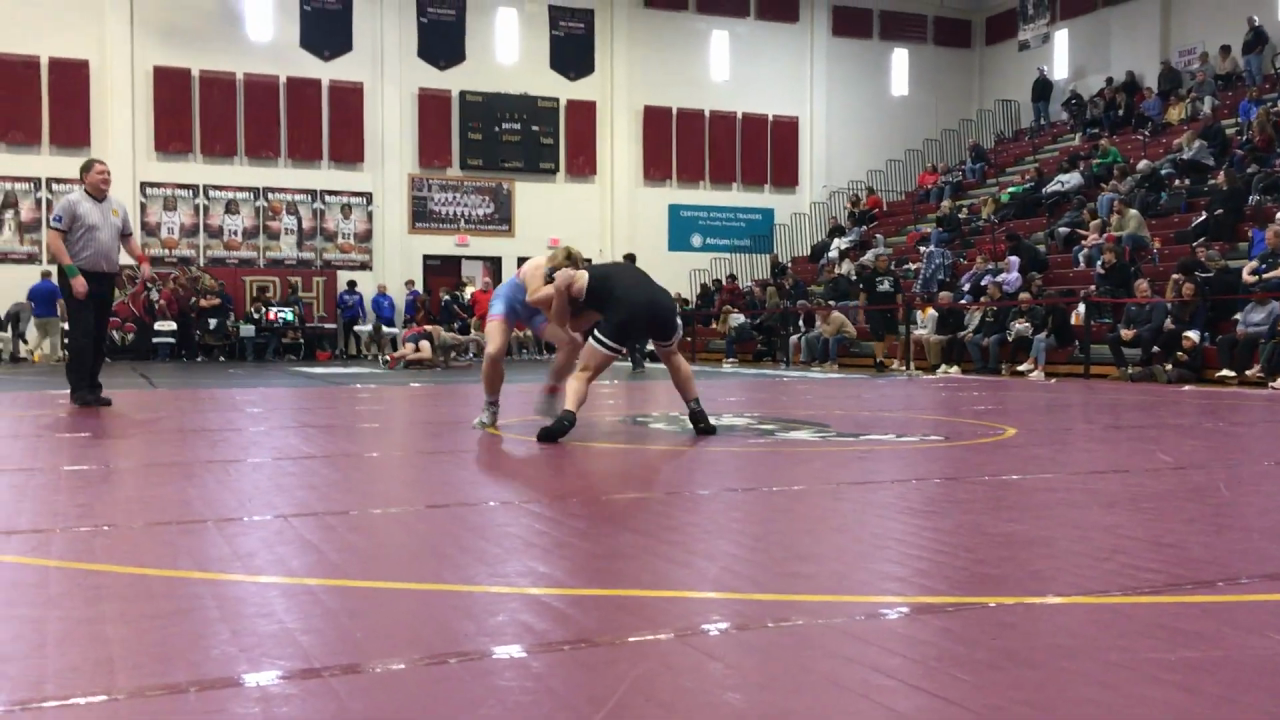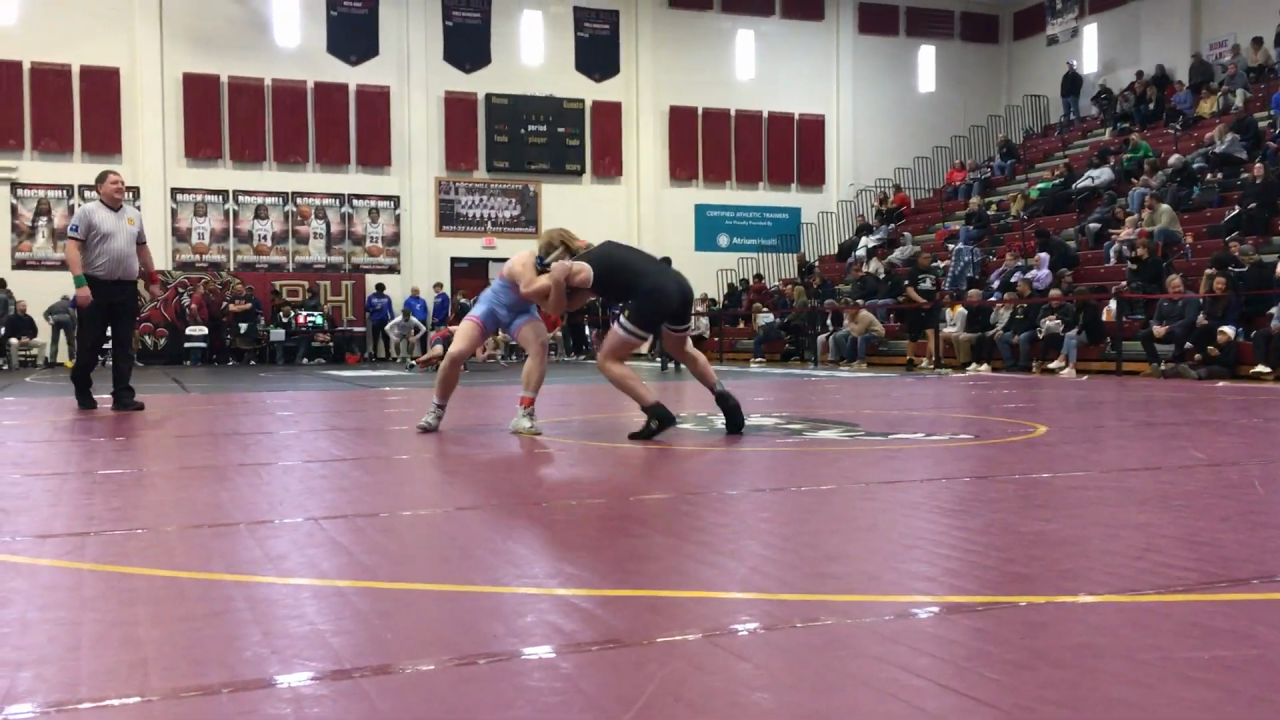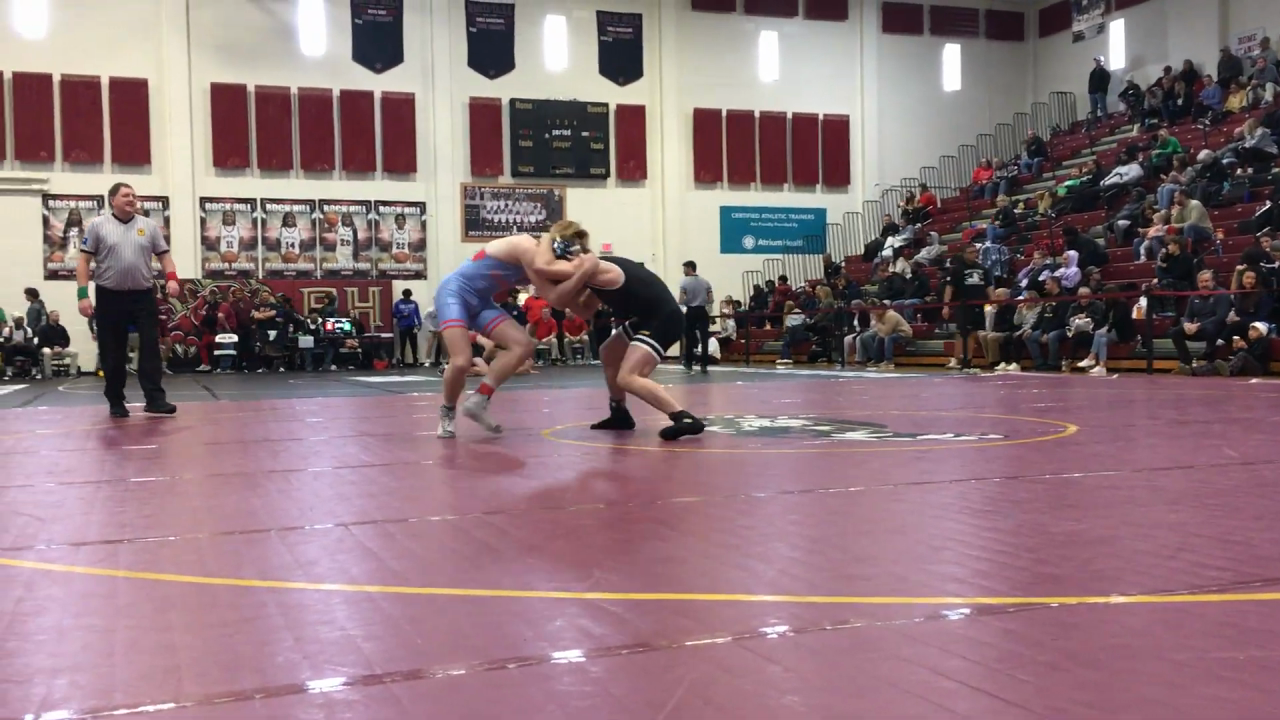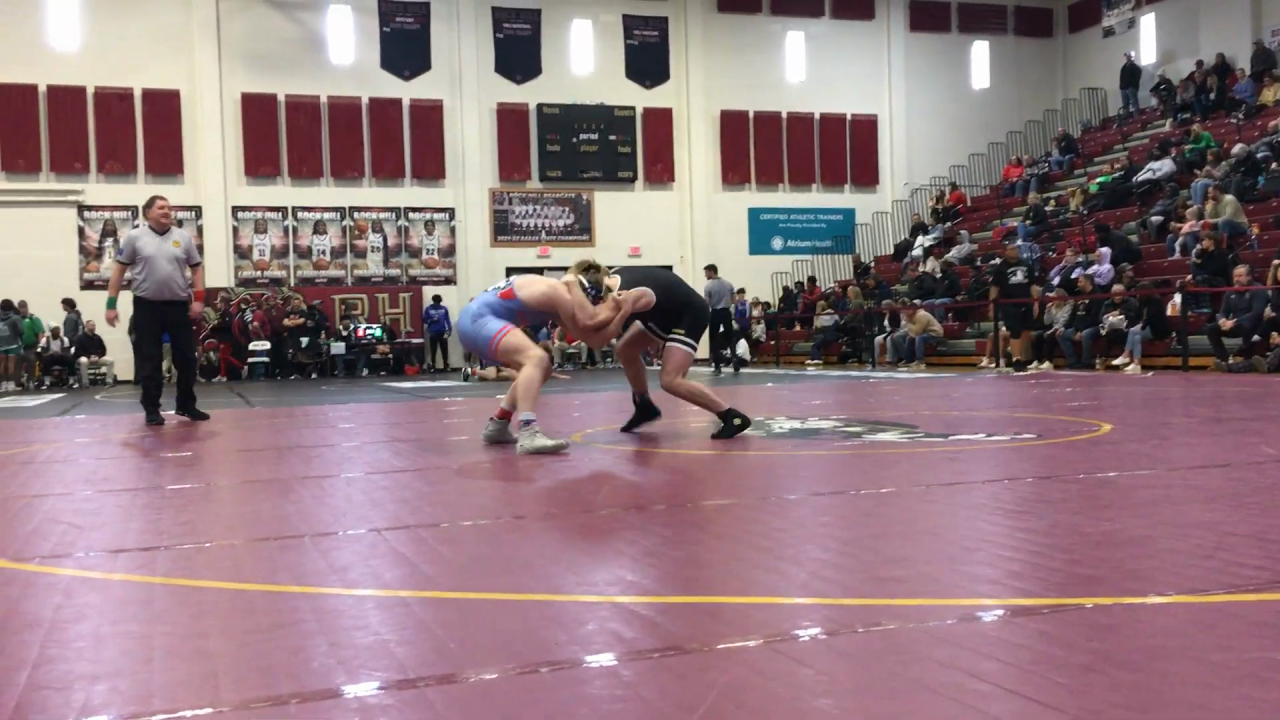
dt=0.4s
person 1, frame 1
left shoulder: (118, 206)
right shoulder: (71, 202)
left elbow: (128, 239)
right elbow: (54, 240)
left wrist: (143, 262)
right wrist: (73, 274)
left hip: (105, 279)
right hip: (77, 278)
left knee: (99, 335)
right knee: (82, 331)
left ankle: (91, 389)
right ankle: (78, 388)
person 1, frame 2
left shoulder: (134, 215)
right shoulder: (87, 212)
left elbow: (142, 249)
right elbow: (72, 249)
left wrist: (152, 280)
right wrist: (80, 283)
left hip: (126, 287)
right hip: (95, 286)
left knee: (124, 345)
right knee: (90, 342)
left ankle: (123, 397)
right ankle: (82, 391)
person 1, frame 3
left shoulder: (148, 225)
right shoulder: (98, 225)
left elbow: (165, 255)
right elbow: (84, 261)
left wrist: (172, 278)
right wrist: (83, 295)
left hip: (143, 295)
right hip: (110, 296)
left knee: (150, 345)
right knee: (113, 352)
left ankle: (155, 398)
right ankle: (116, 402)
person 1, frame 4
left shoulder: (183, 237)
right shoulder: (135, 237)
left elbow: (197, 268)
right elbow: (119, 271)
left wrist: (199, 299)
right wrist: (112, 304)
left hip: (179, 305)
right hip: (147, 306)
left knee: (186, 358)
right knee: (149, 361)
left ankle: (187, 405)
right ankle: (152, 410)
person 2, frame 1
right shoulder: (538, 267)
right elbow: (533, 298)
left hip: (535, 309)
right hip: (507, 301)
left knee: (573, 344)
right knee: (494, 353)
left ankle: (549, 398)
right ankle: (490, 407)
person 2, frame 2
right shoulder: (523, 262)
left elbow: (555, 309)
right elbow: (529, 289)
left wrist: (558, 282)
right wrist: (555, 278)
left hip: (521, 311)
right hip: (491, 304)
left knee: (539, 346)
right knee: (456, 353)
left ankle: (525, 415)
right ankle: (436, 412)
person 2, frame 3
left shoulder: (537, 269)
right shoulder: (526, 245)
right elbow: (542, 267)
right wrist: (582, 267)
left hip: (479, 301)
right hip: (454, 291)
left knee: (523, 345)
right knee: (460, 363)
left ankle: (478, 401)
right ankle: (448, 413)
person 2, frame 4
left shoulder: (558, 303)
right shoulder: (558, 293)
left elbow: (593, 339)
right elbow: (591, 329)
left wrist: (626, 309)
left hip: (475, 321)
right hip: (476, 319)
left knee: (540, 368)
right knee: (536, 359)
left ankle: (498, 426)
right ankle: (528, 434)
person 3, frame 1
left shoulder: (575, 281)
left hip: (626, 309)
right hip: (661, 303)
left knee: (583, 372)
right knee: (671, 356)
left ankle: (566, 419)
right ankle: (699, 417)
person 3, frame 2
left shoulder: (578, 271)
right shoulder: (606, 248)
left hip: (653, 296)
right hip: (679, 287)
left knee: (607, 360)
right knee: (681, 350)
left ankle: (658, 414)
right ankle: (725, 399)
person 3, frame 3
left shoulder: (601, 272)
right shoulder: (598, 269)
left elbow: (555, 299)
right elbow: (585, 310)
left hip: (664, 320)
left knee: (626, 379)
right knee: (608, 355)
left ankle: (684, 418)
right ankle: (619, 415)
person 3, frame 4
right shoulder: (612, 280)
left hip: (692, 314)
right hip: (668, 312)
left knee: (670, 381)
right knee: (624, 350)
left ankle: (732, 417)
right ankle: (644, 409)
